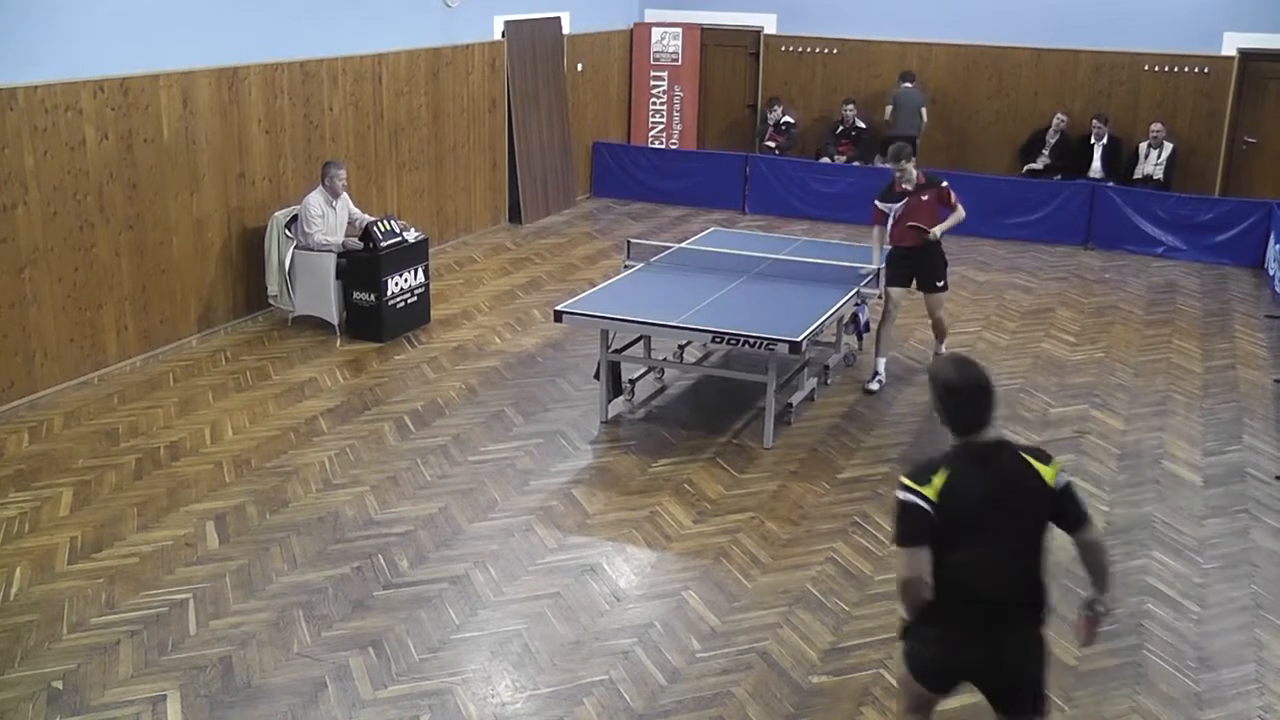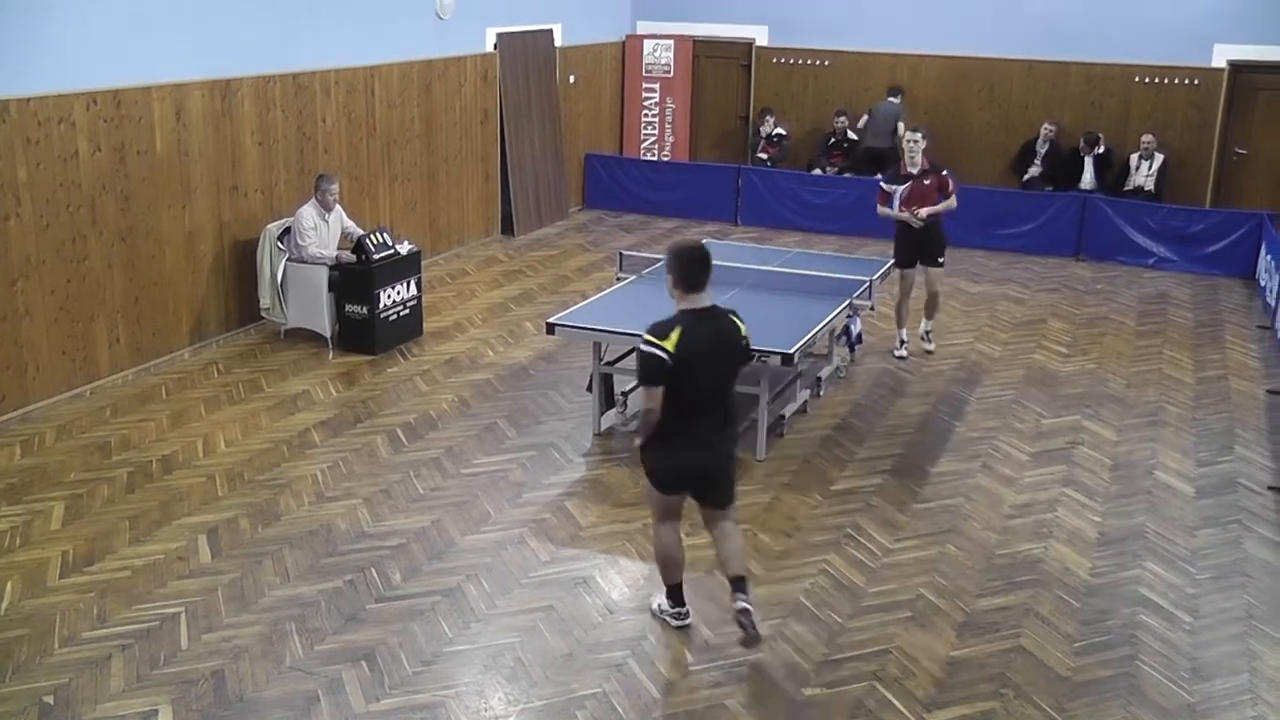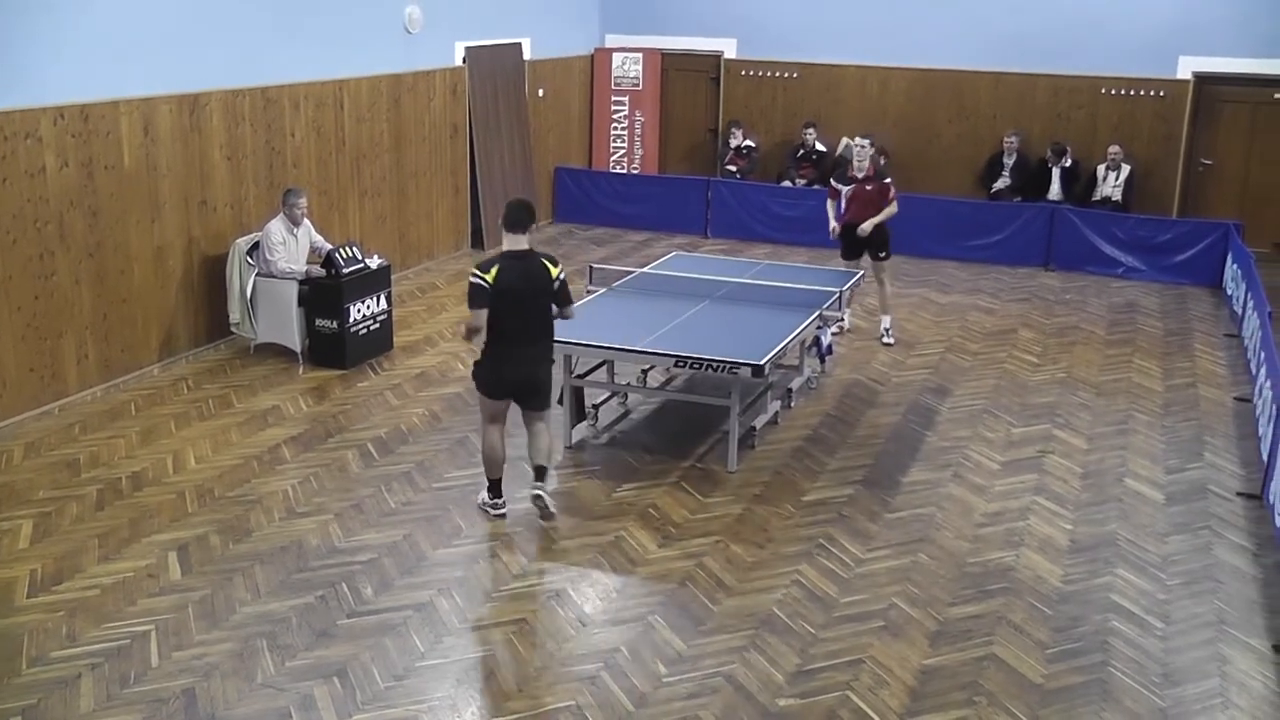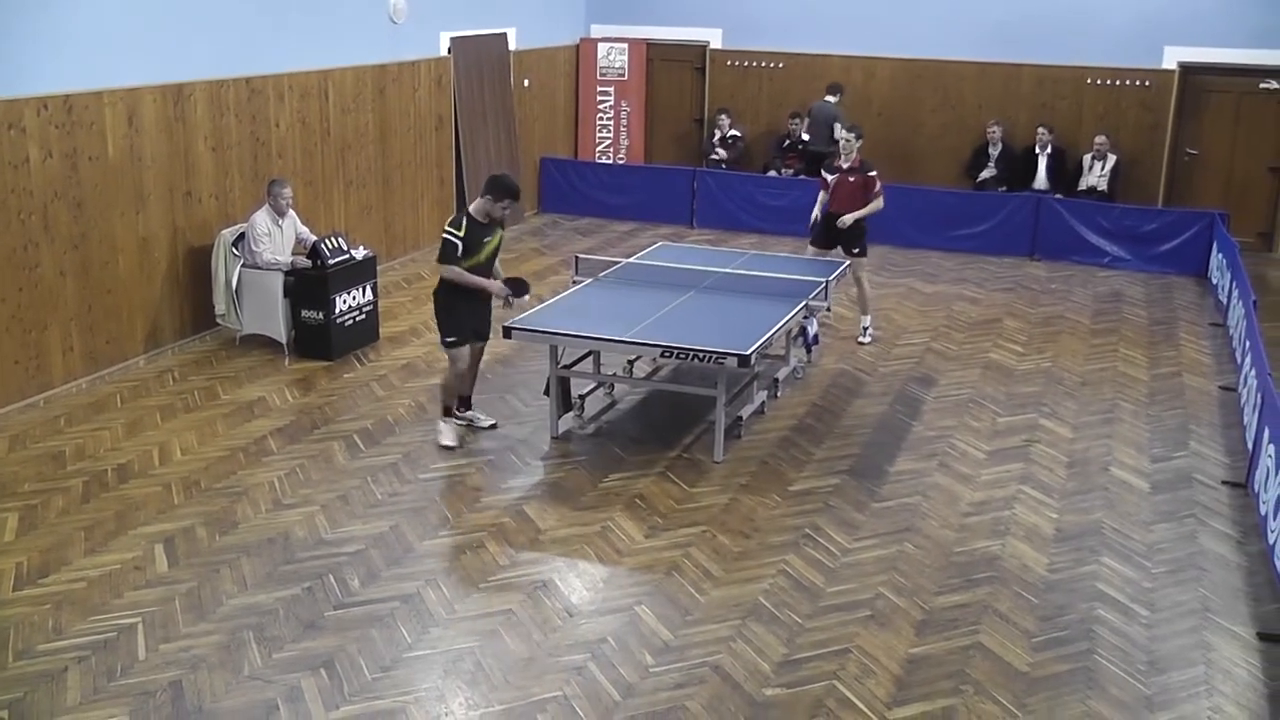
dt=1s
person 1, frame 1
left shoulder: (922, 484)
right shoulder: (1040, 467)
left elbow: (911, 578)
right elbow: (1090, 542)
left wrist: (919, 619)
right wrist: (1099, 594)
left hip: (946, 631)
right hip: (1020, 635)
person 1, frame 2
left shoulder: (660, 337)
right shoulder: (734, 325)
left elbow: (651, 407)
left wrist: (643, 438)
left hip: (672, 449)
right hip: (719, 446)
left knee: (666, 521)
right knee: (722, 523)
left ankle: (675, 604)
right ankle: (741, 597)
person 1, frame 3
left shoulder: (485, 272)
right shoulder: (550, 267)
left elbow: (476, 323)
right elbow: (568, 311)
left wrist: (468, 334)
left hip: (497, 362)
right hip: (537, 362)
left knee: (493, 425)
right knee: (538, 424)
left ankle: (494, 496)
right ankle: (540, 484)
person 1, frame 4
left shoulder: (497, 223)
right shoulder: (458, 227)
right elbow: (446, 270)
left wrist: (499, 284)
right wrist: (486, 284)
left hip: (481, 301)
right hip: (454, 303)
left knee: (474, 357)
right knee: (459, 365)
left ankle: (463, 409)
right ankle: (446, 419)
person 2, frame 1
left shoulder: (936, 185)
right shoulder: (887, 194)
left elbow: (960, 213)
right elbow: (879, 227)
left wrist: (940, 228)
left hip: (929, 253)
right hip: (899, 254)
left knee: (936, 314)
right knee: (889, 312)
left ankle: (940, 351)
right ankle: (879, 372)
person 2, frame 2
left shoulder: (937, 172)
right shoulder: (892, 177)
left elbow: (952, 203)
right elbow: (880, 209)
left wrist: (928, 210)
right wrist: (902, 215)
left hip: (932, 233)
right hip: (906, 234)
left knee: (934, 291)
right knee: (905, 290)
left ankle: (927, 329)
right ankle: (902, 339)
person 2, frame 3
left shoulder: (881, 178)
right shoulder: (840, 176)
left elbow: (893, 207)
right elbow: (832, 200)
left wrist: (871, 222)
right wrist: (833, 221)
left hip: (875, 231)
right hip: (850, 230)
left knee: (881, 278)
left ankle: (886, 326)
right ankle: (844, 318)
person 2, frame 4
left shoulder: (866, 171)
right shoulder: (829, 167)
left elbow: (879, 203)
left wrist: (854, 216)
right wrist: (817, 207)
left hip: (852, 226)
right hip: (829, 221)
left knee: (858, 276)
left ankle: (866, 326)
